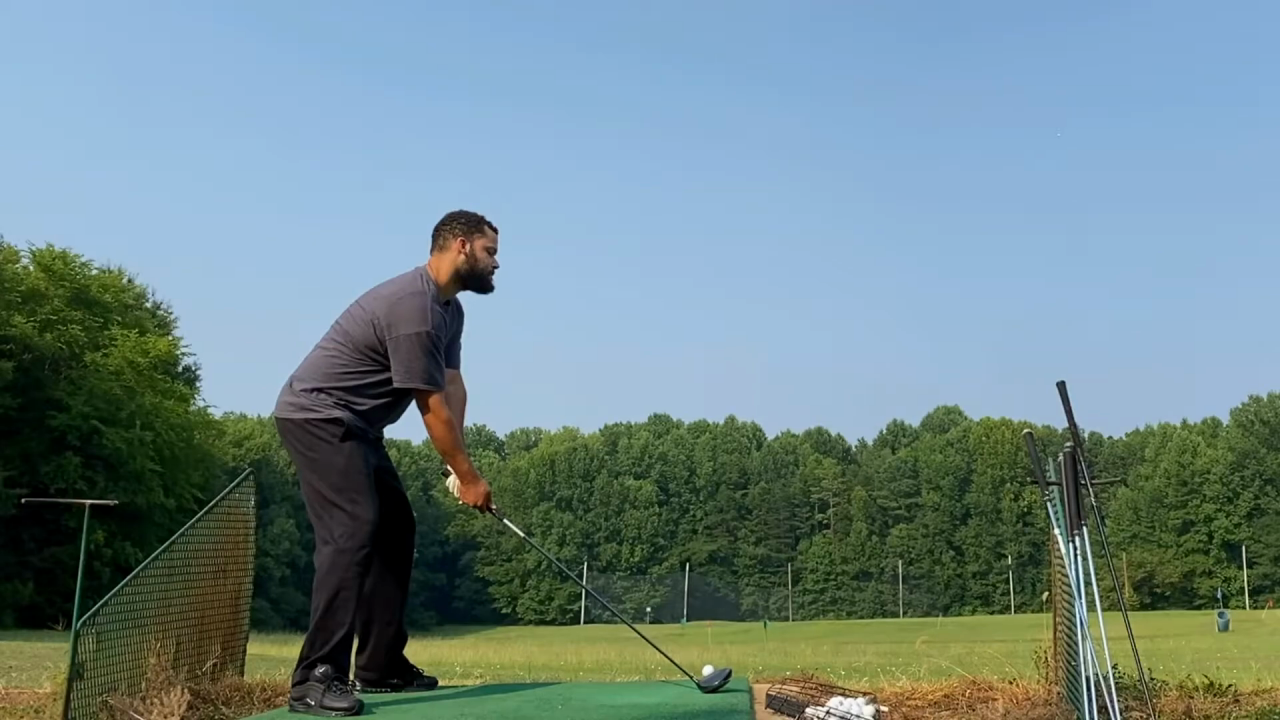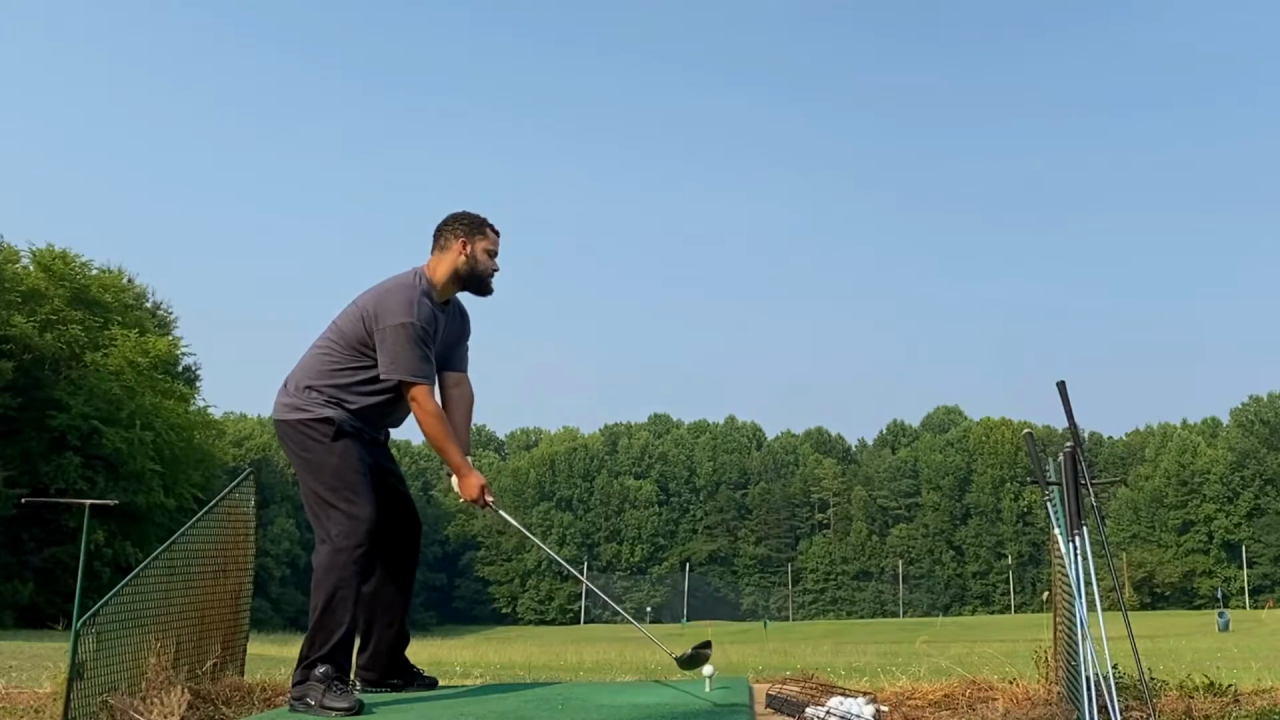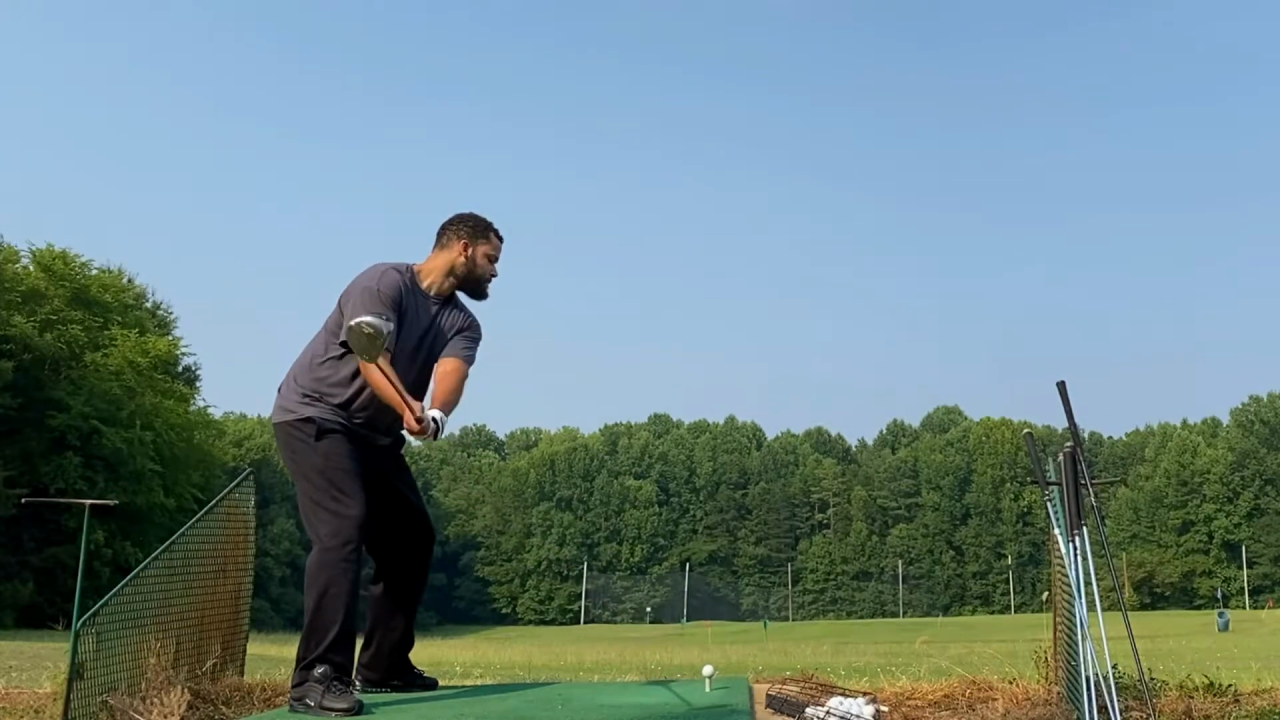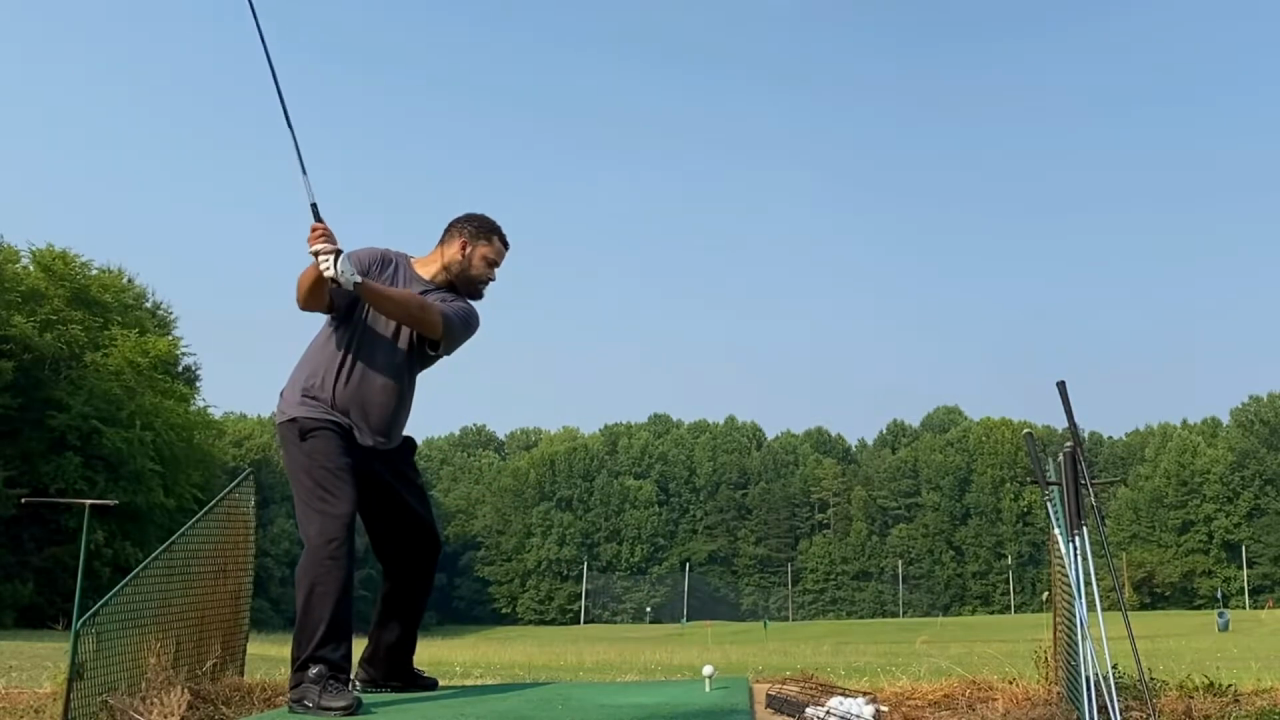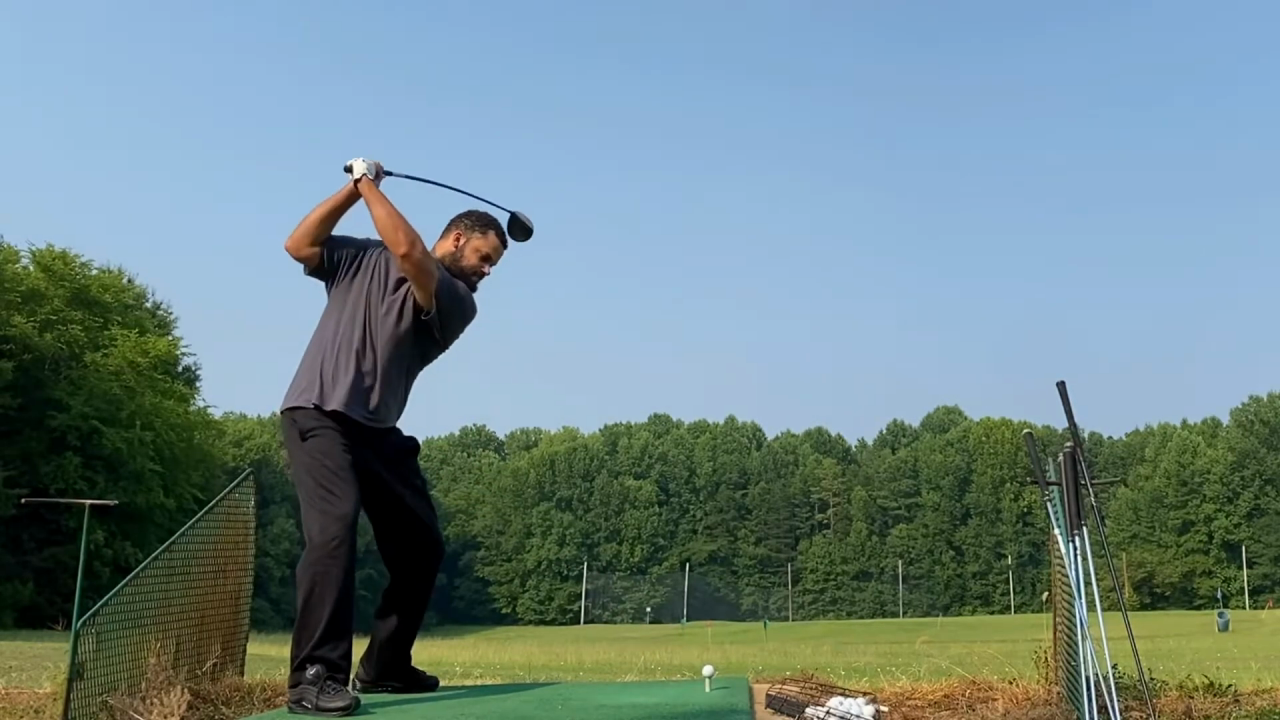
dt=1s
person 1, frame 1
left shoulder: (448, 308)
right shoulder: (413, 308)
left elbow: (453, 389)
right elbow: (433, 409)
left wrist: (458, 468)
right wrist: (468, 476)
left hip: (355, 425)
right hip: (318, 417)
left knee: (395, 529)
right knee: (354, 531)
left ankle: (380, 664)
right ankle: (317, 677)
person 1, frame 2
left shoulder: (454, 315)
right shoulder: (404, 303)
left elbow: (457, 388)
right elbow: (422, 401)
left wrist: (463, 462)
right wrist: (463, 471)
left hip: (361, 427)
right hip: (316, 417)
left knee: (399, 530)
right knee: (352, 529)
left ankle: (381, 664)
right ankle: (317, 676)
person 1, frame 3
left shoulder: (463, 323)
right shoulder: (384, 282)
left elbow: (452, 372)
right elbow: (370, 359)
left wrist: (435, 416)
right wrist: (406, 407)
left hip: (373, 434)
right hip: (314, 418)
left knee: (411, 538)
right knee: (343, 529)
left ankle: (383, 665)
right ankle: (317, 676)
person 1, frame 4
left shoulder: (461, 314)
right shoulder: (375, 262)
left elbow: (417, 314)
right elbow: (309, 299)
left wrist: (354, 283)
right wrist: (321, 269)
left hip: (381, 438)
right hip: (316, 419)
left knee: (418, 546)
right knee: (333, 529)
left ankle: (384, 665)
right ankle: (314, 676)
person 1, frame 5
left shoulder: (458, 306)
right shoulder: (363, 258)
left elbow: (408, 252)
right elbow: (298, 244)
left wrist: (370, 185)
right wrist: (354, 186)
left hip: (379, 431)
right hip: (318, 415)
left knee: (421, 545)
right knee: (334, 527)
left ankle: (384, 665)
